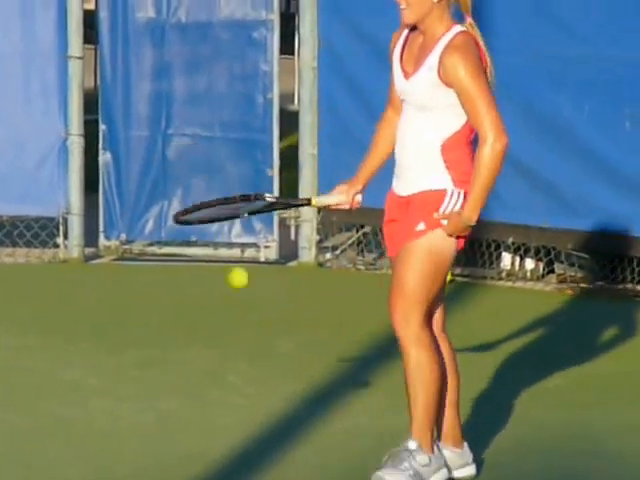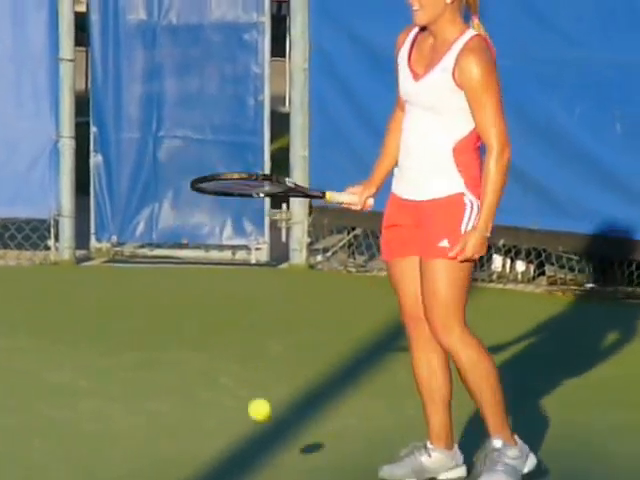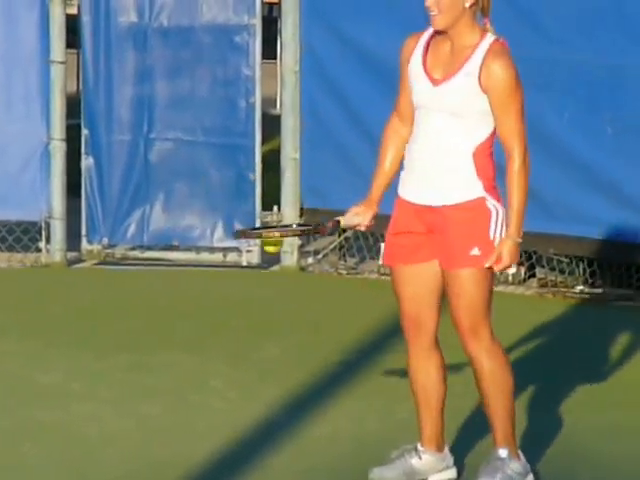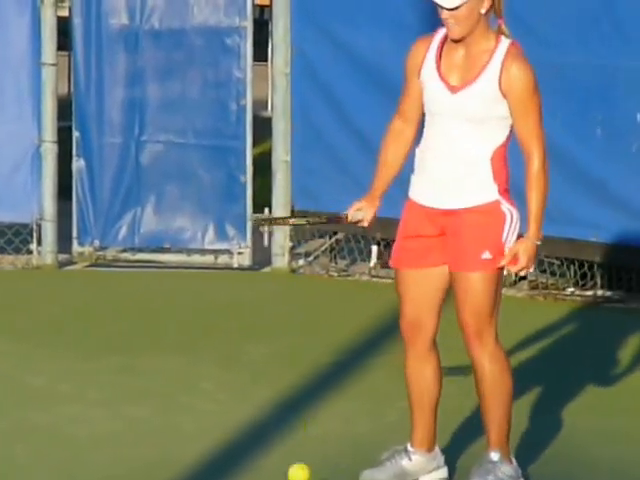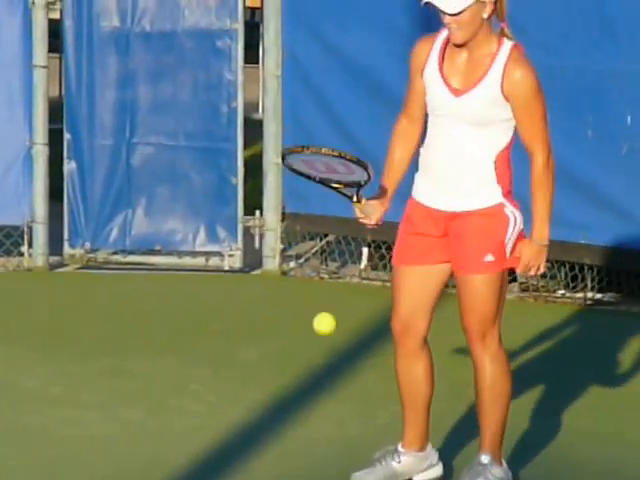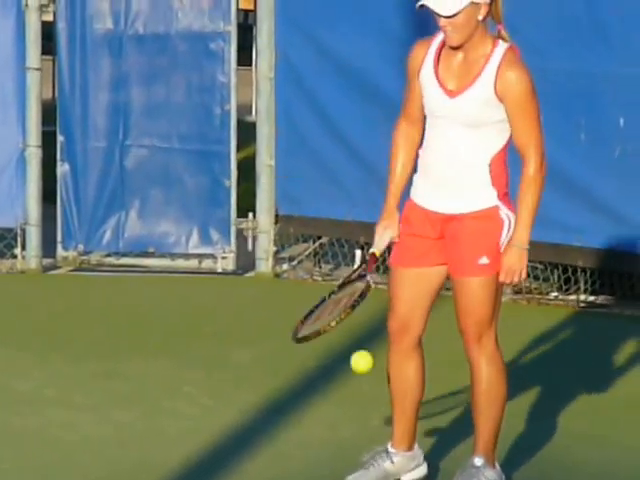
dt=0.2s
person 1, frame 1
left shoulder: (458, 53)
right shoulder: (403, 40)
left elbow: (495, 138)
left wrist: (470, 211)
right wrist: (360, 180)
left hip: (443, 199)
right hip: (404, 198)
left knee: (406, 318)
right knee: (424, 323)
person 1, frame 2
left shoulder: (471, 57)
right shoulder: (408, 41)
left elbow: (498, 145)
left wrist: (483, 223)
right wrist: (374, 181)
left hip: (452, 204)
right hip: (405, 202)
left knee: (449, 330)
right knee: (417, 327)
person 1, frame 3
left shoulder: (494, 61)
right shoulder: (415, 47)
left elbow: (517, 153)
left wrist: (513, 231)
right wrist: (373, 198)
left hip: (467, 208)
right hip: (413, 207)
left knee: (474, 335)
right knee: (416, 332)
person 1, frame 4
left shoulder: (512, 67)
right shoulder: (423, 50)
left elbow: (535, 155)
left wrist: (532, 234)
right wrist: (375, 195)
left hip: (481, 213)
right hip: (423, 209)
left knee: (478, 338)
right knee: (414, 334)
person 1, frame 5
left shoulder: (514, 69)
right shoulder: (426, 50)
left elbow: (541, 156)
left wrist: (540, 234)
right wrist: (385, 194)
left hip: (484, 216)
right hip: (425, 211)
left knee: (481, 339)
right knee: (405, 330)
person 1, frame 6
left shoulder: (508, 71)
right shoulder: (423, 53)
left elbow: (534, 159)
left wrist: (520, 239)
right wrist: (390, 206)
left hip: (482, 219)
right hip: (423, 213)
left knee: (478, 341)
right knee: (401, 330)
